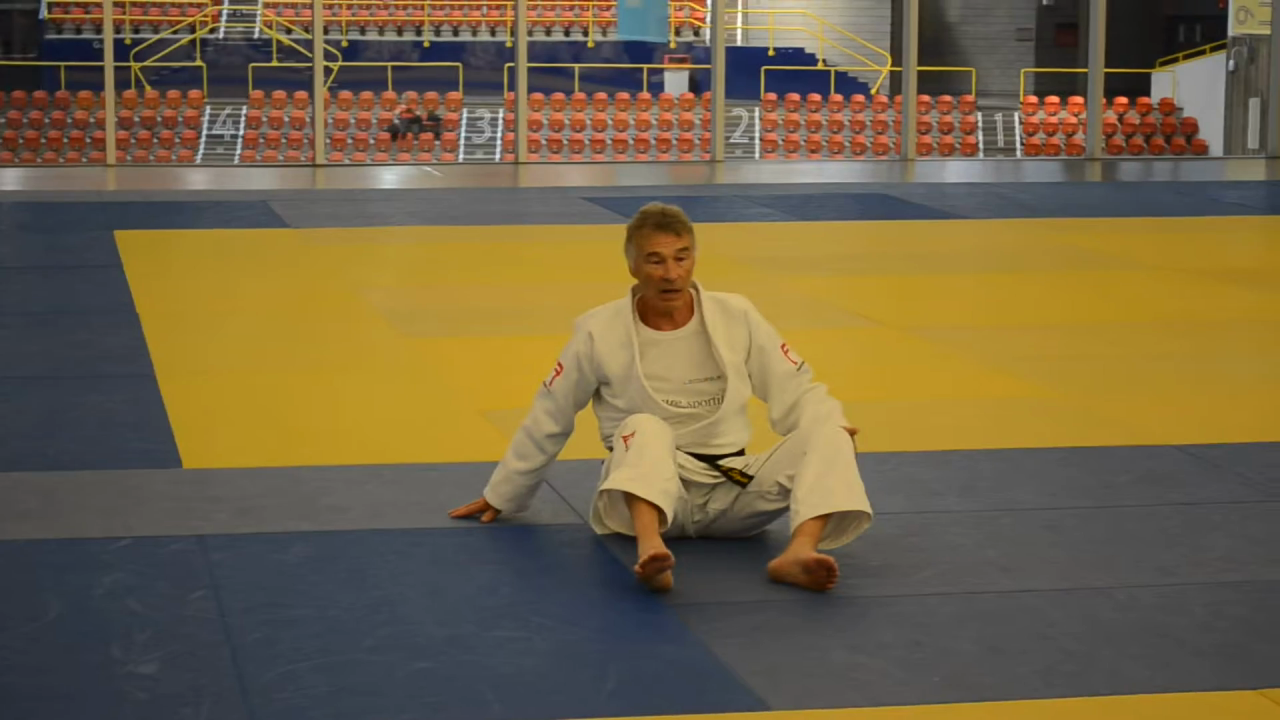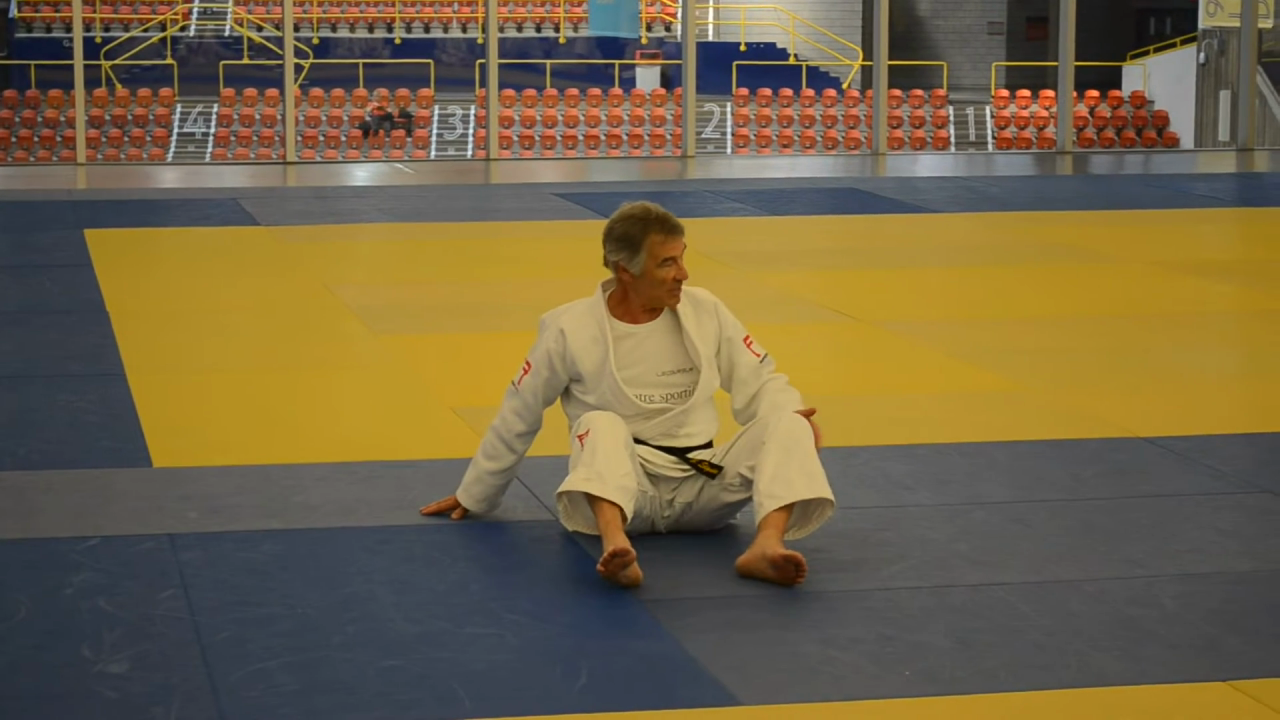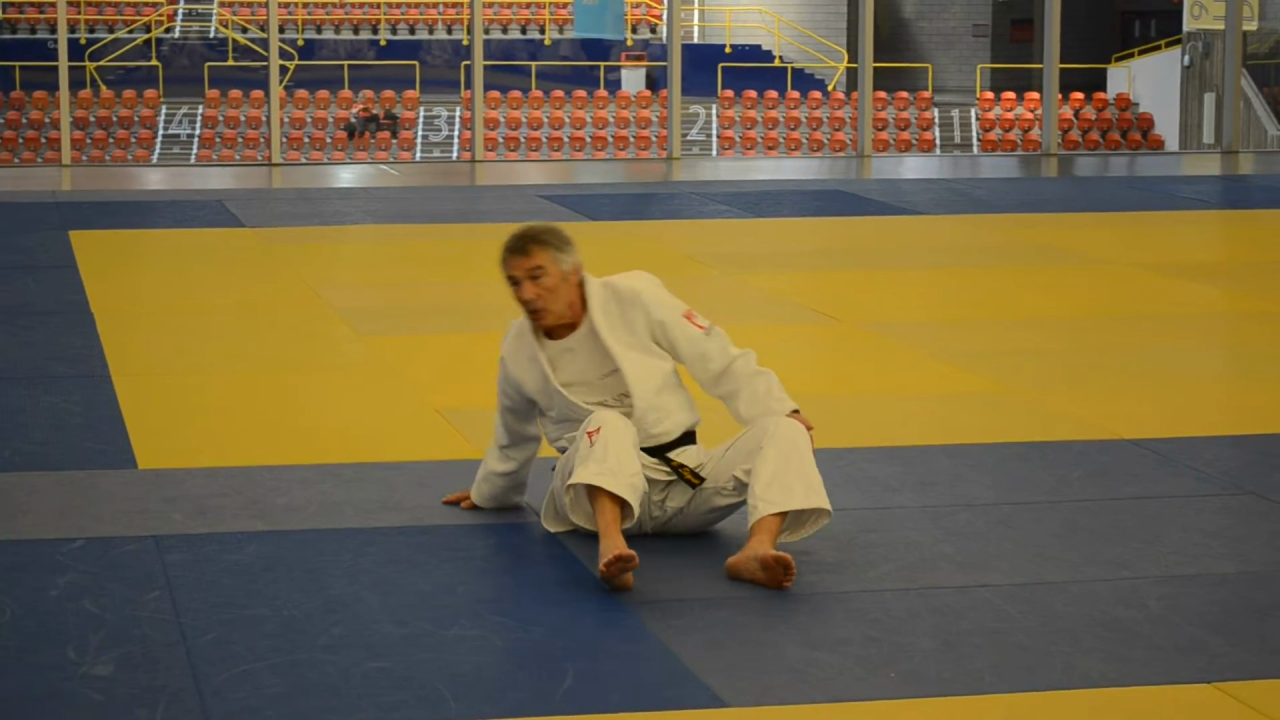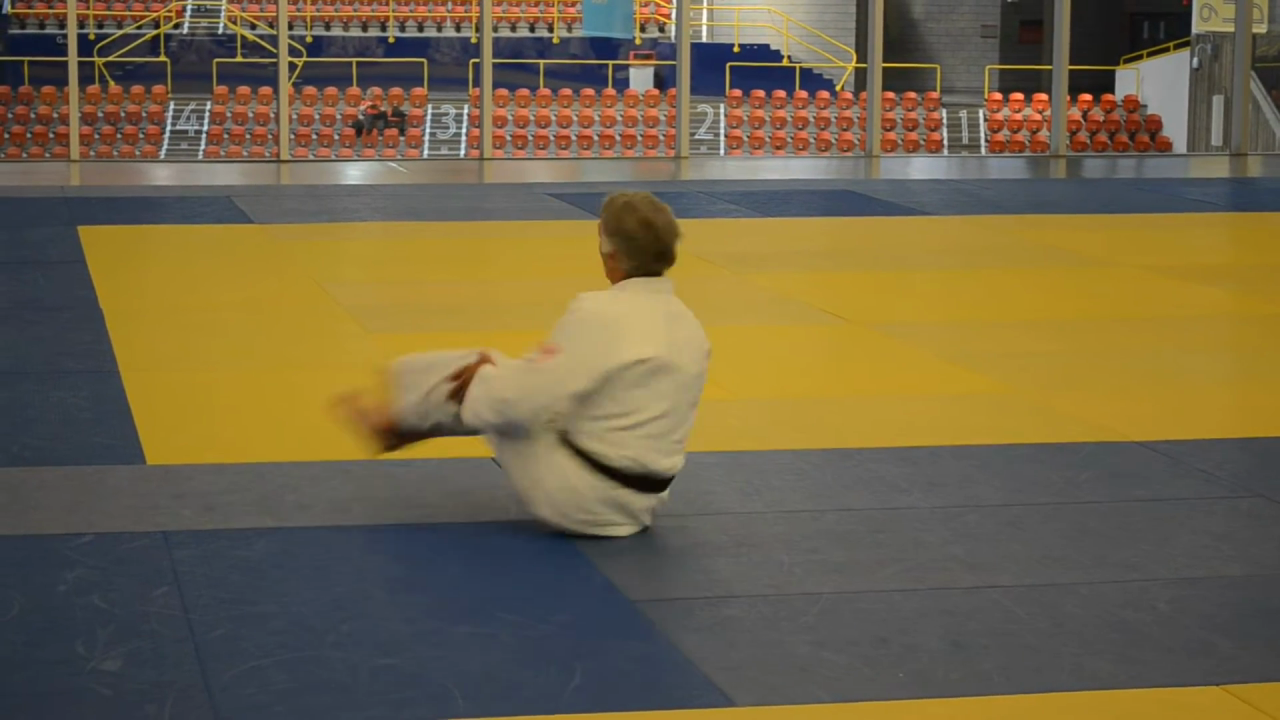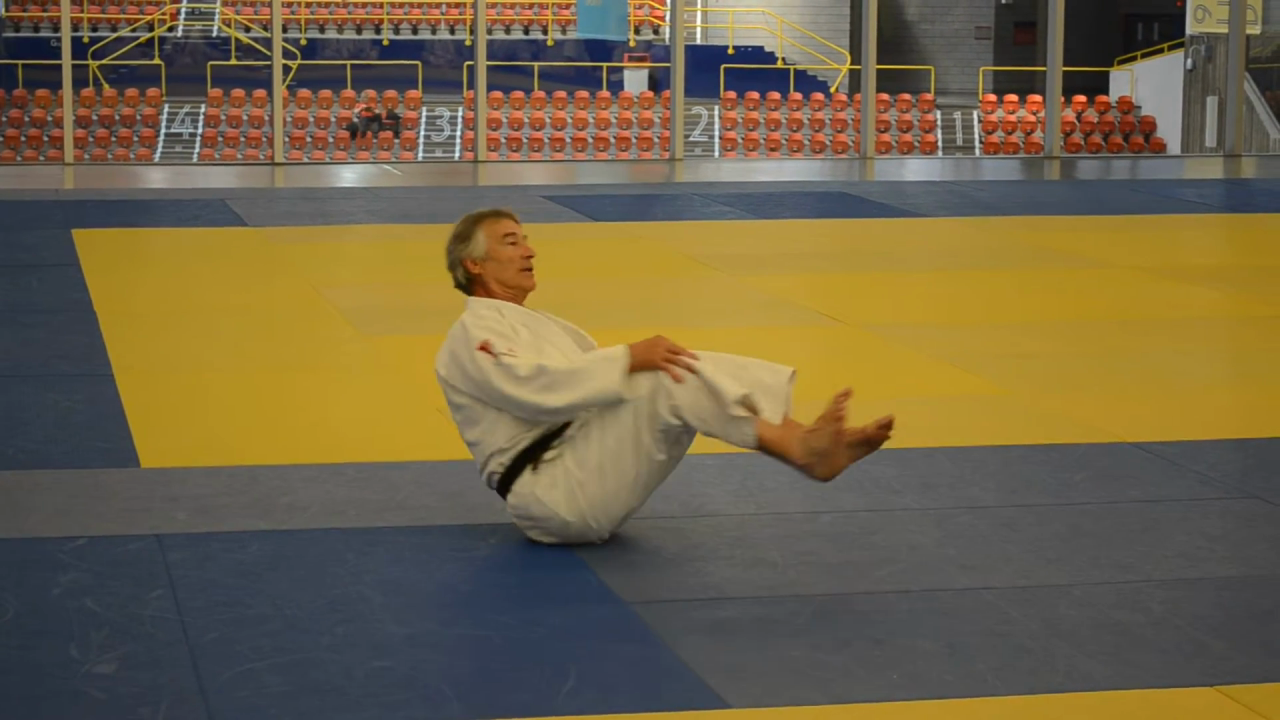
dt=0.7s
person 1, frame 1
left shoulder: (736, 317)
right shoulder: (598, 332)
left elbow: (796, 388)
right elbow: (548, 419)
left wrist: (835, 431)
right wrist: (500, 496)
left hip: (728, 489)
right hip: (644, 483)
left knee: (825, 440)
right knee: (645, 430)
left ankle: (798, 553)
right ankle: (650, 549)
person 1, frame 2
left shoulder: (705, 310)
right shoulder: (569, 329)
left elbow: (759, 381)
right elbow: (516, 417)
left wrist: (792, 413)
right wrist: (471, 496)
left hip: (696, 483)
right hip: (619, 481)
left knee: (785, 429)
right knee: (600, 427)
left ankle: (765, 547)
right ankle: (615, 547)
person 1, frame 3
left shoulder: (635, 295)
right shoulder: (518, 351)
left elbow: (721, 360)
right elbow: (515, 434)
left wrist: (783, 413)
right wrist: (489, 493)
left hip: (681, 476)
right hip: (598, 483)
left knee: (783, 434)
right knee: (608, 428)
left ankle: (756, 552)
right ankle: (611, 547)
person 1, frame 4
left shoulder: (605, 313)
right shoulder: (687, 328)
left elbow: (527, 397)
left wrist: (480, 382)
left hip: (560, 494)
left knee: (473, 376)
left ankle: (391, 424)
person 1, frame 5
left shoulder: (525, 325)
right shoulder: (476, 331)
left elbow: (596, 403)
right elbow: (540, 392)
right wrist: (629, 358)
left hip: (586, 485)
right hip: (556, 497)
left knee: (683, 372)
right knee: (670, 380)
left ankle: (806, 444)
right ankle: (804, 451)
